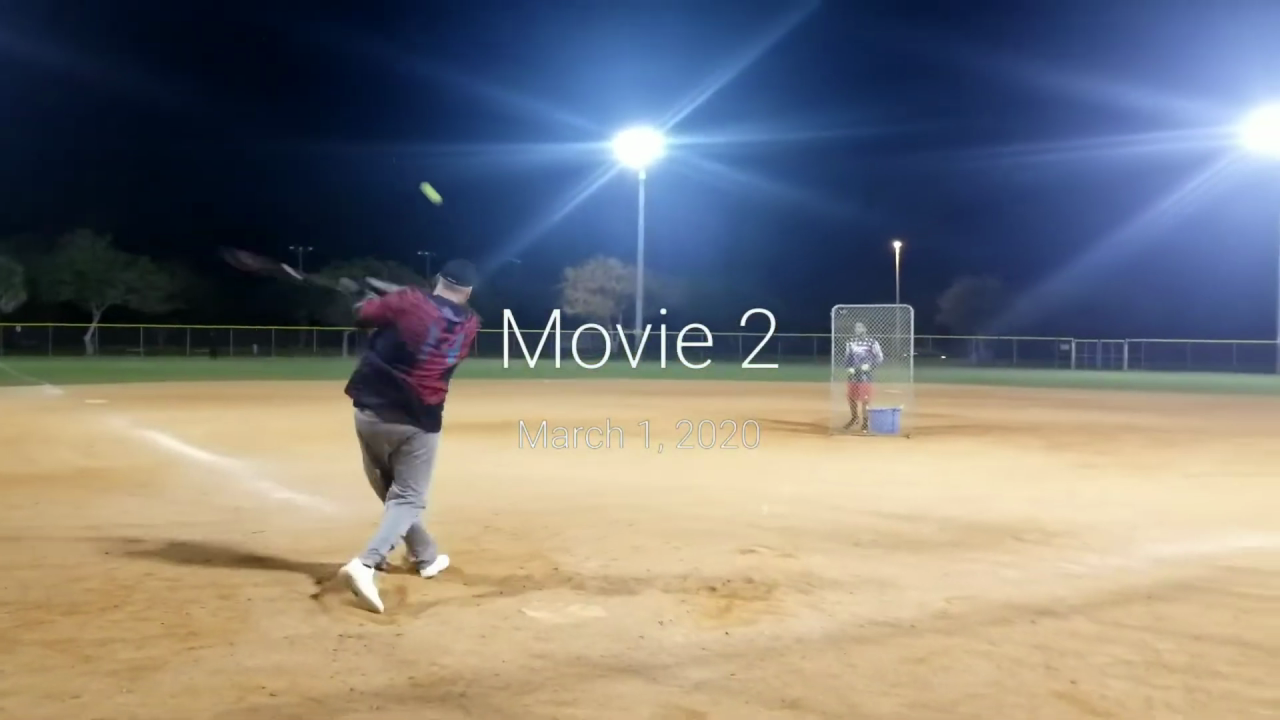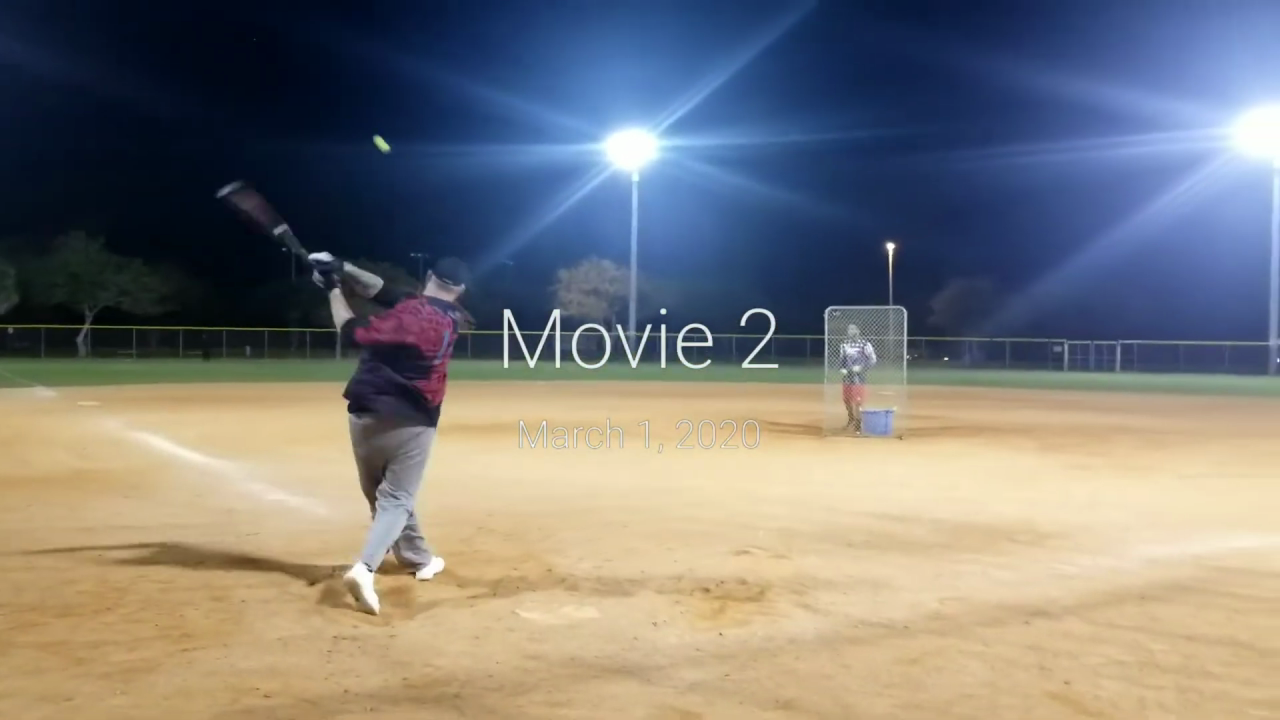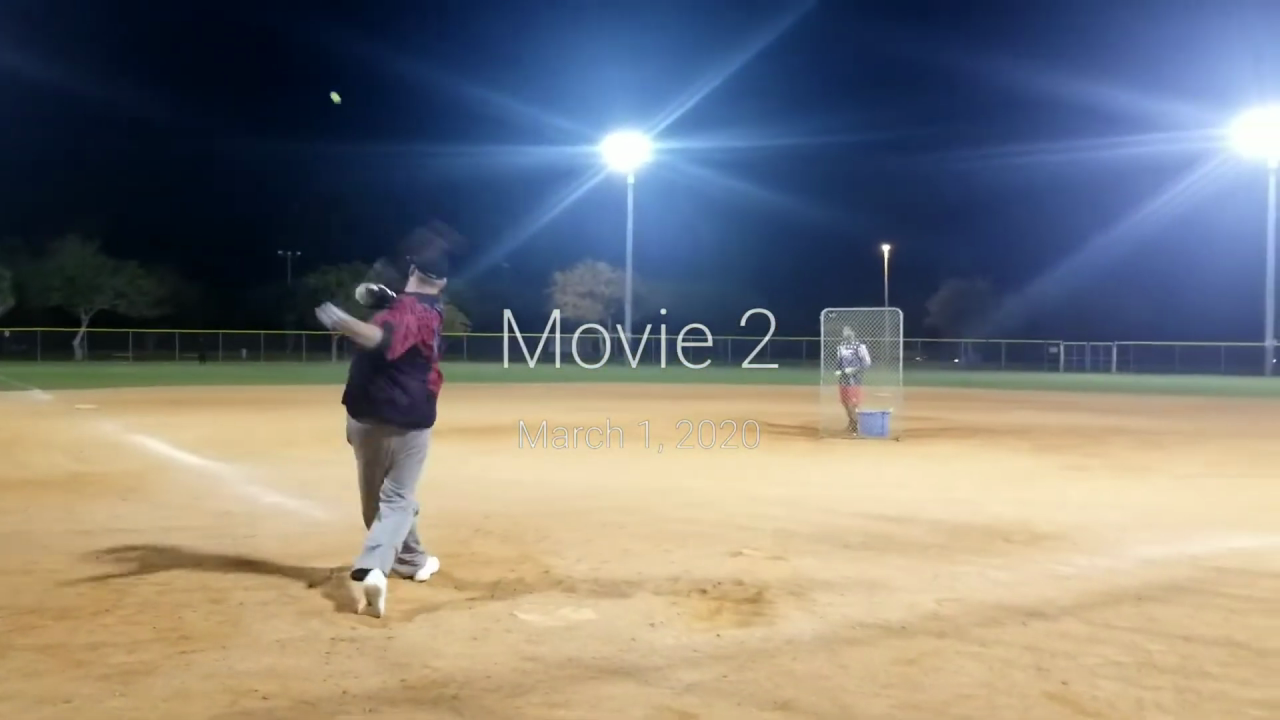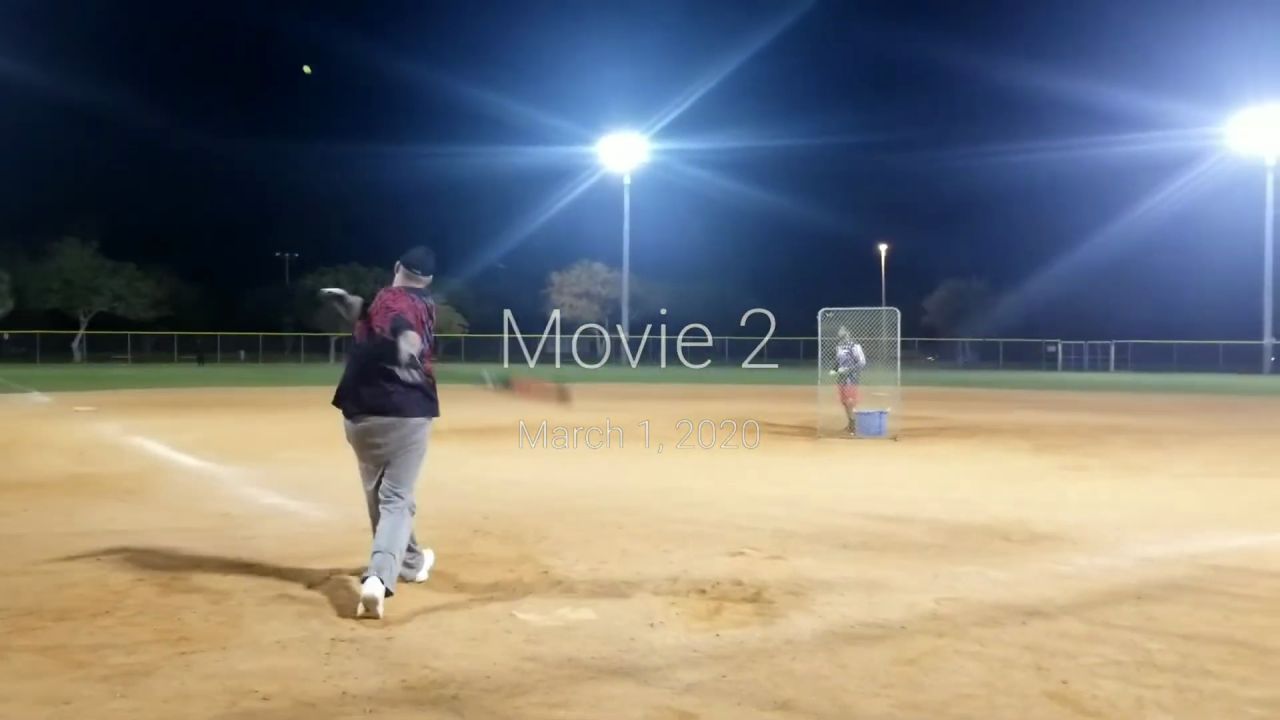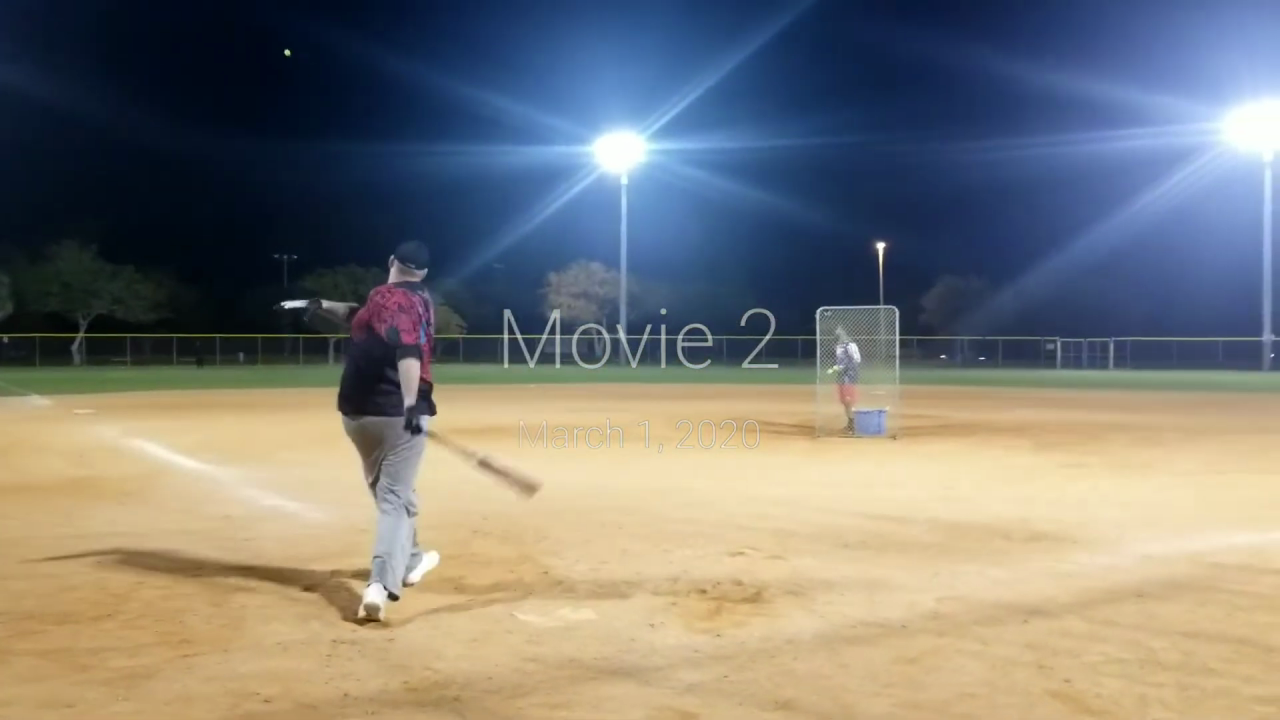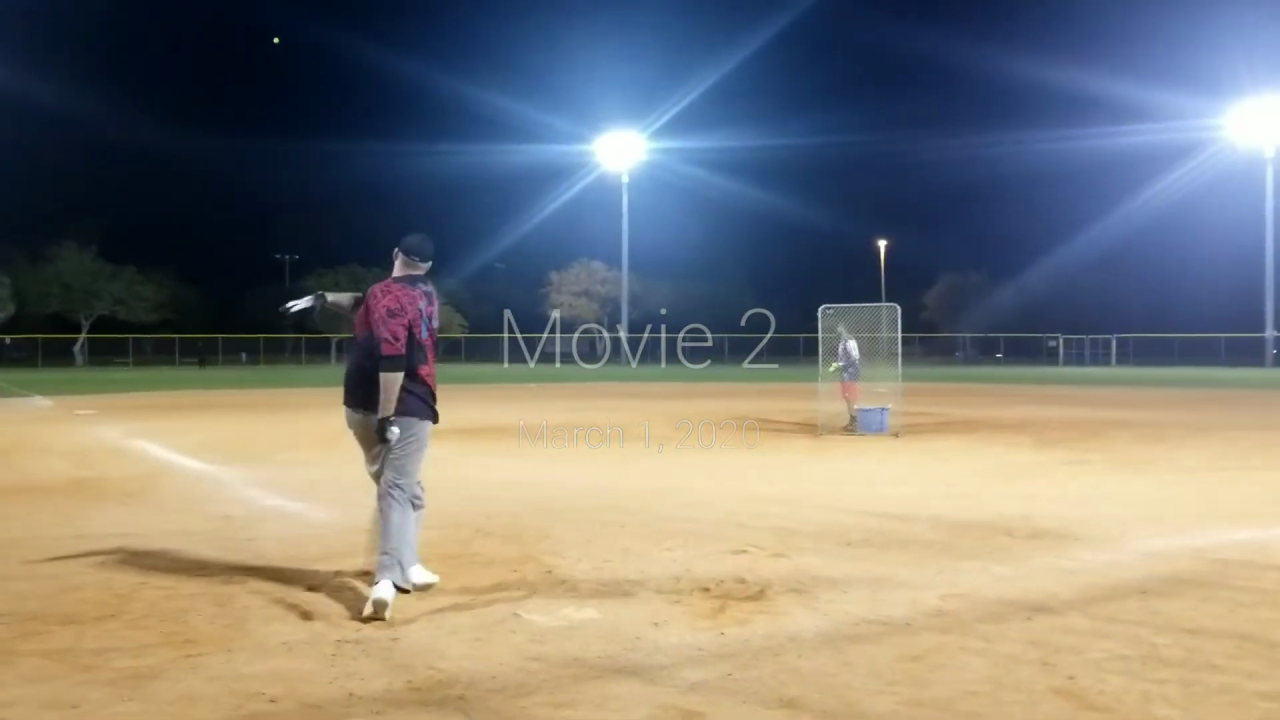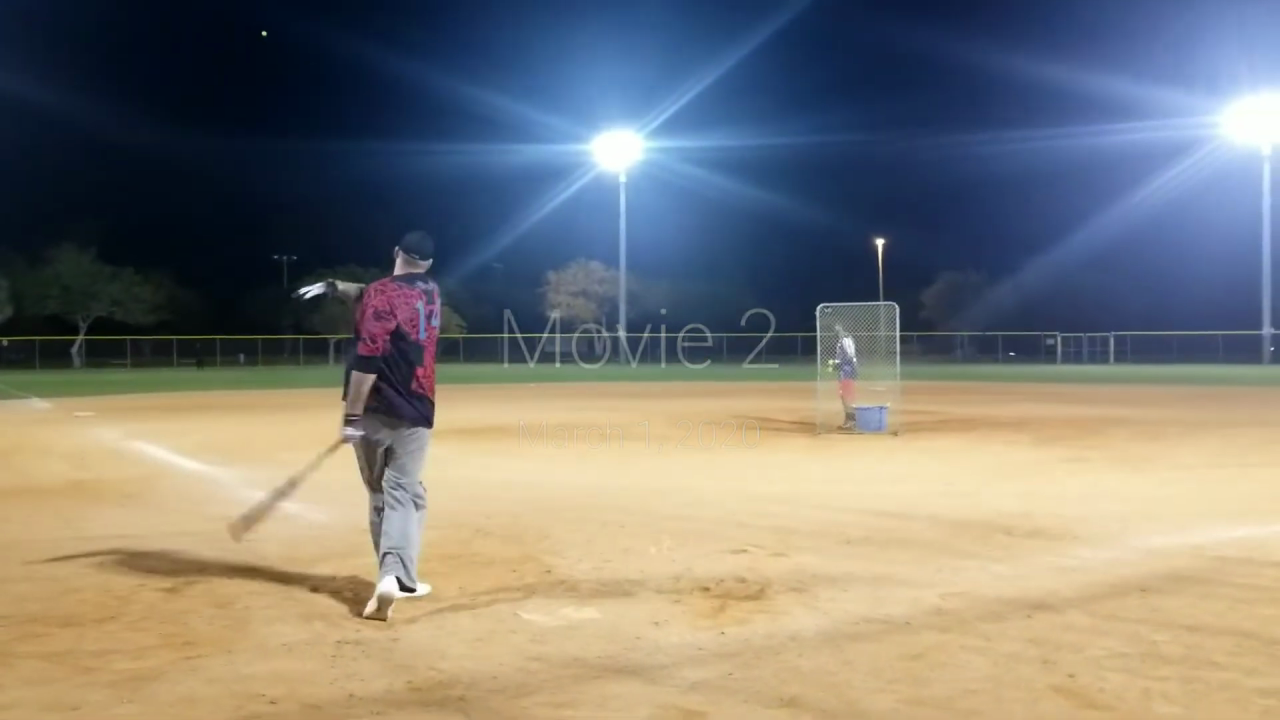
dt=0.1s
person 1, frame 1
left shoulder: (409, 302)
right shoulder: (470, 324)
left elbow: (363, 314)
left wrist: (386, 294)
left hip: (371, 410)
right hip: (418, 419)
left knee: (392, 491)
right knee: (407, 498)
left ankle: (424, 555)
right ankle: (367, 562)
person 1, frame 2
left shoulder: (414, 311)
right shoulder: (454, 318)
left elbow: (355, 335)
left wrist: (333, 287)
right wrist: (345, 269)
left hip: (368, 413)
right hip: (416, 420)
left knee: (382, 493)
right knee: (397, 499)
left ankle: (417, 557)
right ankle: (365, 566)
person 1, frame 3
left shoulder: (408, 308)
right shoulder: (431, 309)
left elbow: (382, 341)
right elbow: (382, 304)
left wrist: (341, 320)
right wrist: (374, 291)
left hip: (370, 417)
right hip: (414, 419)
left knee: (376, 497)
right knee: (398, 499)
left ankle: (412, 560)
right ankle: (374, 570)
person 1, frame 4
left shoulder: (391, 297)
right shoulder: (422, 303)
left elbow: (401, 326)
left wrist: (410, 355)
right wrist: (350, 302)
left hip: (365, 415)
right hip: (411, 414)
left knee: (381, 496)
right knee: (396, 500)
left ankle: (410, 561)
right ankle: (379, 577)
person 1, frame 5
left shoulder: (385, 296)
right shoulder: (419, 299)
left elbow: (404, 346)
left wrist: (408, 406)
right wrist: (320, 306)
left hip: (361, 413)
right hip: (402, 413)
left knee: (387, 492)
right knee: (395, 497)
left ankle: (404, 562)
right ankle: (382, 584)
person 1, frame 6
left shoulder: (385, 293)
right shoulder: (428, 293)
left elbow: (390, 355)
left wrist: (387, 416)
right wrist: (322, 298)
left hip: (367, 409)
right hip: (414, 409)
left knee: (392, 489)
right knee: (400, 493)
left ankle: (398, 567)
right ankle: (390, 578)
person 1, frame 7
left shoulder: (382, 292)
right shoulder: (432, 293)
left elbow: (368, 357)
left wrist: (352, 415)
right wrist: (333, 287)
left hip: (372, 411)
right hip: (415, 411)
left knee: (381, 494)
right knee: (404, 493)
left ankle: (397, 574)
right ankle: (398, 576)
